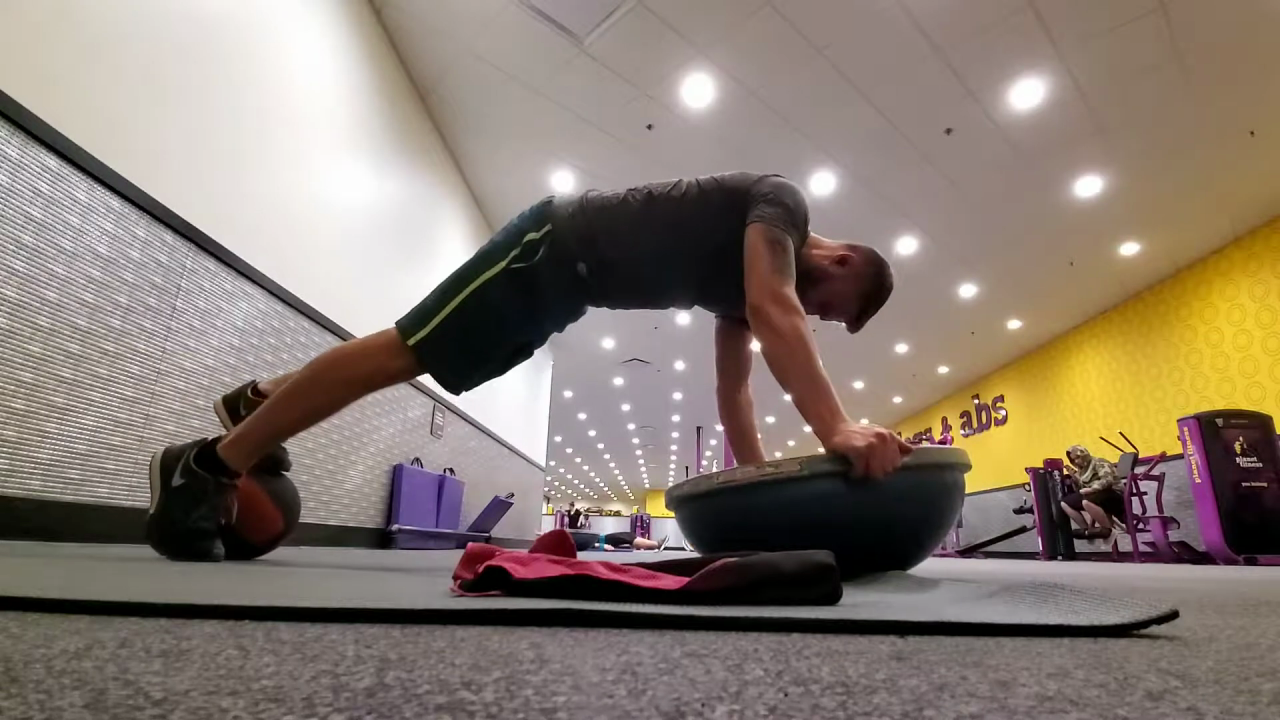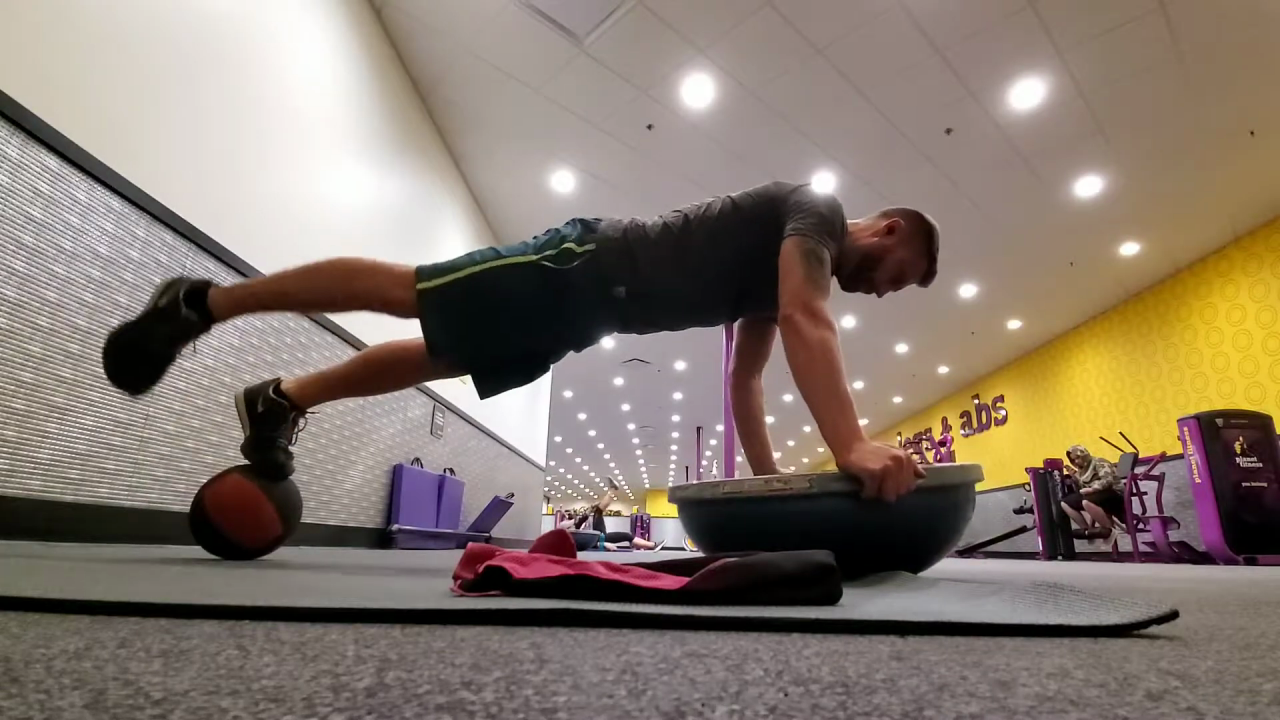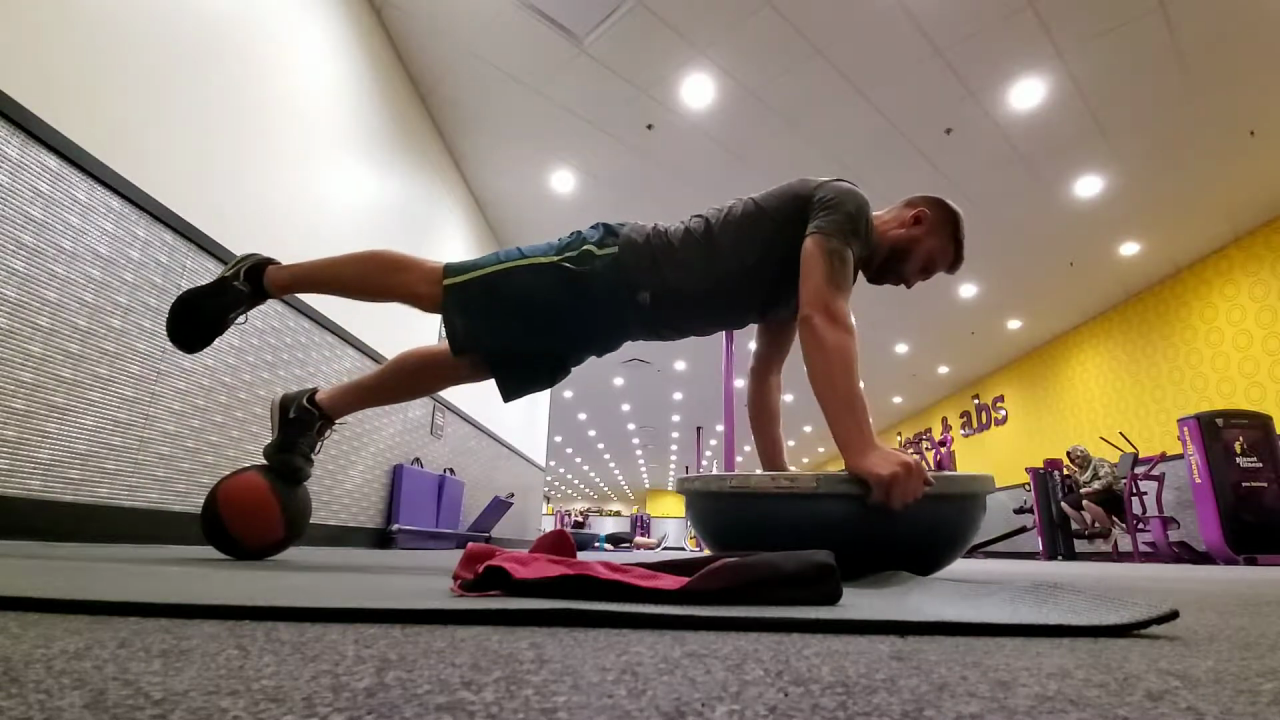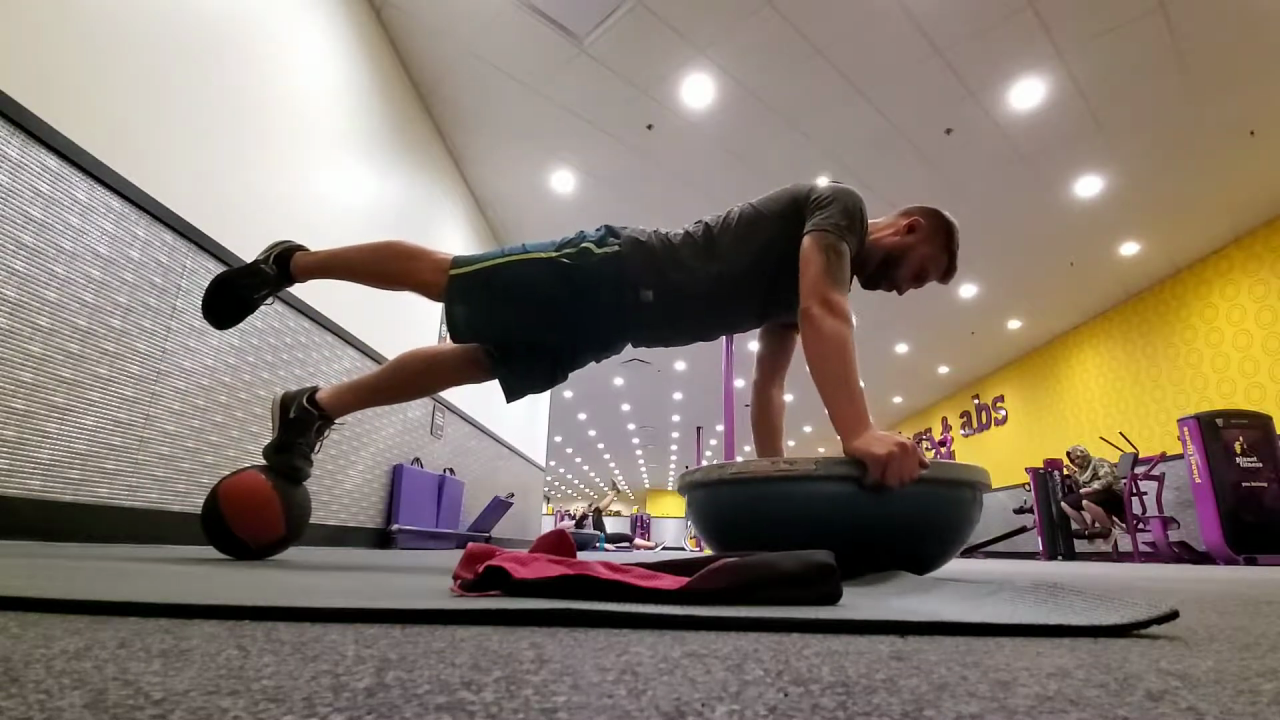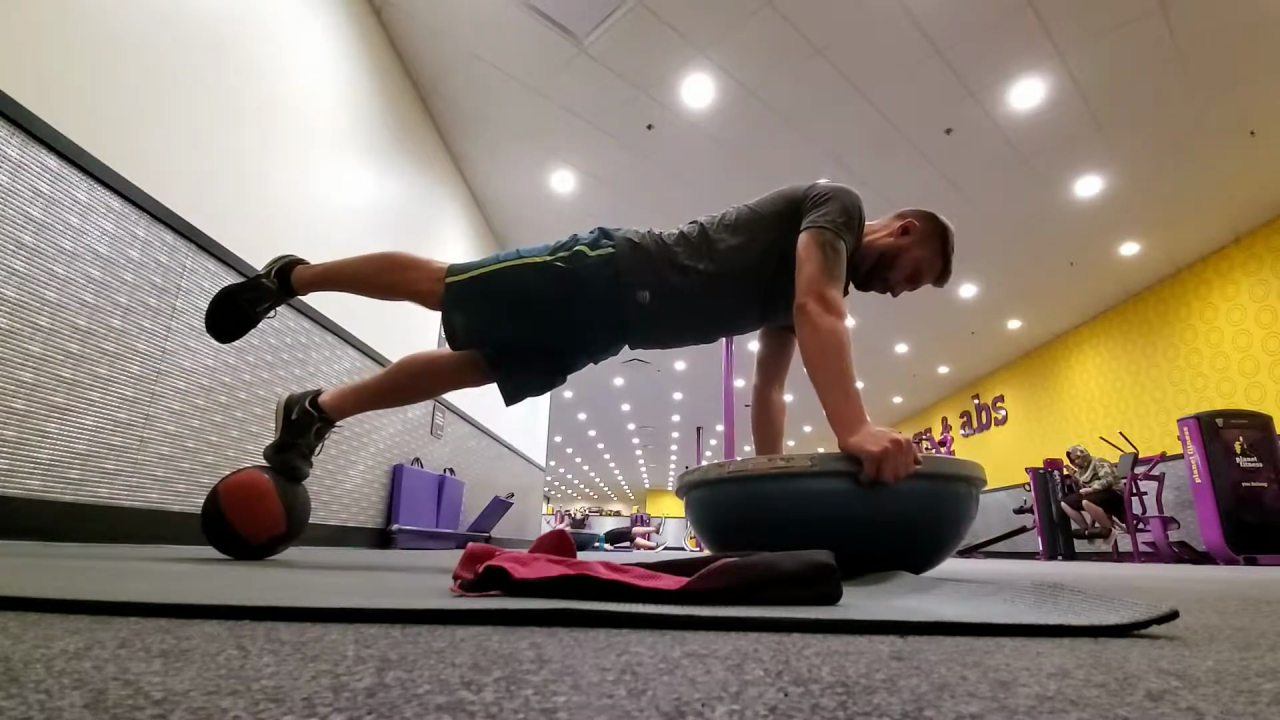
dt=1s
person 1, frame 1
left shoulder: (742, 276)
right shoulder: (781, 206)
left elbow: (732, 385)
right elbow: (774, 312)
right wrist: (835, 427)
left hip: (569, 283)
right hip: (555, 248)
left knee: (409, 355)
right knee: (401, 350)
left ankle: (257, 402)
right ankle: (207, 464)
person 1, frame 2
left shoulder: (786, 271)
right shoulder: (816, 213)
left elbow: (744, 377)
right elbow: (807, 324)
left wrist: (768, 476)
right wrist: (852, 447)
left hip: (592, 309)
right hip: (586, 269)
left knee: (433, 358)
right knee: (401, 290)
left ankle: (283, 401)
right ankle: (199, 304)
person 1, frame 3
left shoulder: (815, 261)
right shoulder: (841, 205)
left elbow: (763, 372)
right elbow: (825, 323)
left wrist: (778, 472)
right wrist: (862, 451)
left hip: (615, 312)
right hip: (608, 273)
left knee: (459, 362)
right knee: (429, 285)
left ankle: (316, 408)
right ankle: (262, 280)
person 1, frame 4
left shoulder: (816, 279)
right shoulder: (839, 206)
left elbow: (767, 383)
right elbow: (823, 311)
right wrist: (859, 431)
left hip: (613, 320)
right hip: (608, 275)
left knee: (464, 362)
right knee: (438, 276)
left ankle: (315, 406)
right ankle: (289, 263)
person 1, frame 5
left shoulder: (823, 278)
right shoulder: (836, 206)
left elbow: (767, 386)
right elbow: (817, 309)
right wrist: (854, 429)
left hip: (610, 322)
right hip: (605, 276)
left knee: (463, 368)
right knee: (436, 286)
left ankle: (318, 409)
right ankle: (290, 277)
